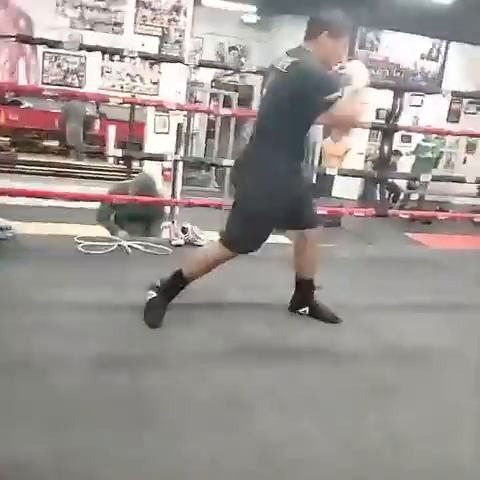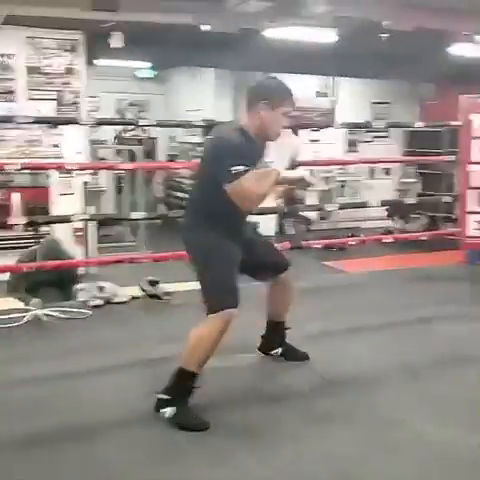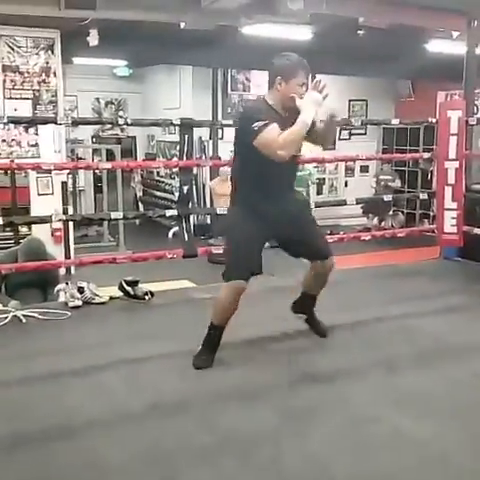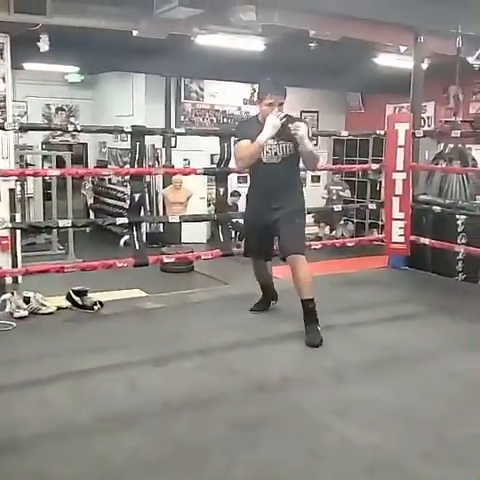
dt=0.7s
person 1, frame 1
left shoulder: (296, 61)
right shoulder: (312, 73)
right elbow: (346, 121)
left hip: (283, 170)
right hip: (265, 174)
left knee: (308, 230)
right knee: (233, 245)
left ankle: (304, 300)
right ankle: (163, 292)
person 1, frame 2
left shoulder: (251, 139)
right shoulder: (229, 143)
right elbow: (250, 200)
left wrist: (290, 177)
right wrist: (281, 163)
left hip: (235, 228)
right hip: (208, 234)
left knee: (281, 274)
right knee: (223, 314)
left ankle: (273, 343)
right ankle: (172, 397)
person 1, frame 3
left shoulder: (297, 111)
right shoulder: (252, 113)
left elbow: (327, 142)
right elbow: (280, 150)
left wrist: (326, 120)
right wrist: (308, 114)
left hip: (285, 201)
right hip: (249, 208)
left knee: (324, 262)
right knee: (237, 283)
left ankle: (304, 306)
right ankle: (210, 343)
person 1, frame 4
left shoulder: (294, 125)
right shoulder: (247, 127)
left elbow: (312, 165)
right elbow: (242, 162)
left wrist: (304, 142)
right wrist: (266, 133)
left hip: (290, 203)
right hip: (258, 204)
left knee: (296, 256)
right knee: (257, 257)
left ankle: (311, 320)
right ankle: (268, 295)
